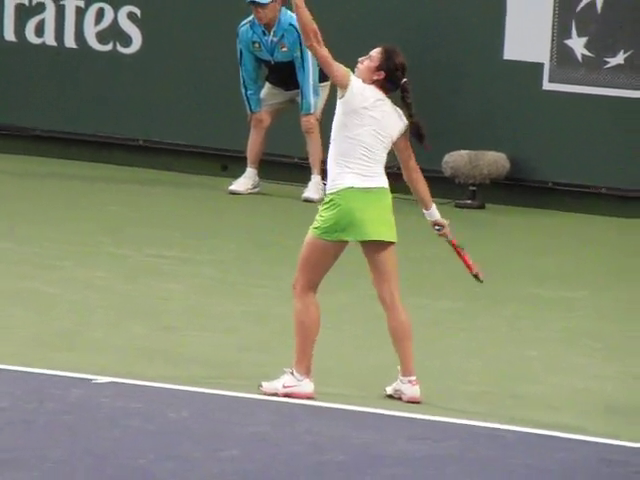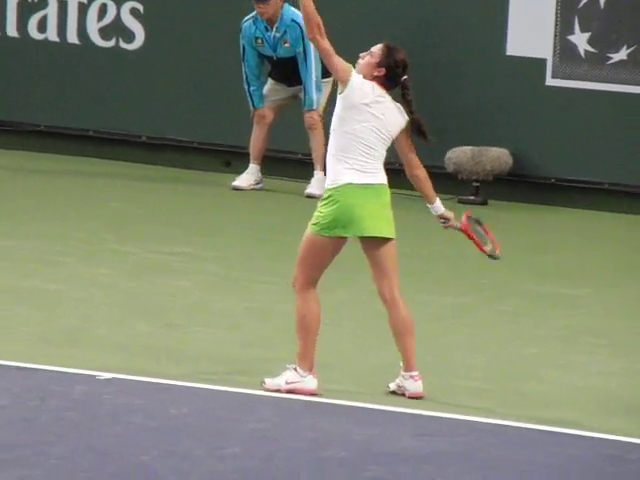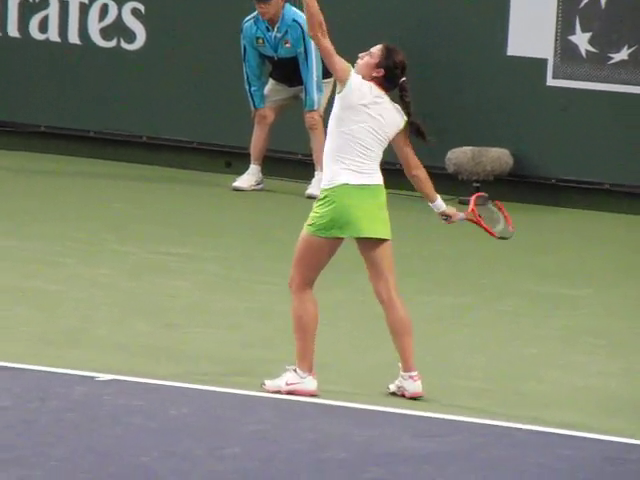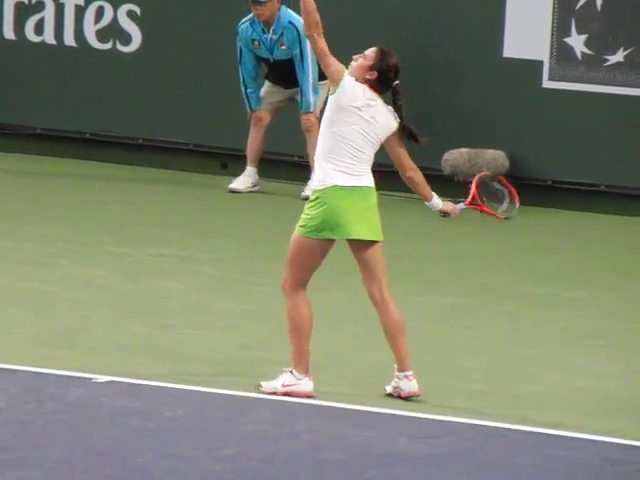
dt=0.1s
person 1, frame 1
left shoulder: (354, 90)
right shoulder: (397, 118)
left elbow: (315, 43)
right elbow: (412, 172)
right wrist: (433, 213)
left hip: (345, 201)
right hip: (378, 202)
left knee: (304, 288)
right knee: (390, 296)
left ankle: (300, 377)
right ankle: (408, 381)
person 1, frame 2
left shoulder: (354, 86)
right shoulder: (398, 114)
left elbow: (318, 36)
right elbow: (413, 167)
right wrist: (437, 207)
left hip: (343, 196)
right hip: (377, 197)
left knee: (304, 284)
right knee: (390, 292)
left ankle: (303, 373)
right ankle: (411, 376)
person 1, frame 3
left shoulder: (353, 87)
right shoulder: (395, 116)
left elbow: (319, 34)
right elbow: (413, 169)
right wrist: (440, 205)
left hip: (339, 197)
right hip: (372, 199)
left knee: (300, 284)
right knee: (387, 292)
left ankle: (303, 374)
right ankle: (410, 377)
person 1, frame 4
left shoulder: (345, 88)
right shoulder: (388, 118)
left elbow: (315, 33)
right elbow: (407, 170)
right wrist: (436, 202)
left hip: (330, 198)
right hip: (364, 200)
left knee: (293, 286)
right knee: (380, 293)
left ankle: (300, 376)
right ankle: (406, 377)
person 2, frame 1
left shoulder: (296, 28)
right shoulder: (246, 30)
left elbow: (307, 70)
right elbow: (248, 72)
left wrist: (309, 110)
right wrist: (254, 107)
left hip: (311, 80)
right hip: (276, 82)
left knee: (309, 124)
right knee: (258, 121)
left ankle: (316, 181)
right ankle: (251, 177)
person 2, frame 2
left shoulder: (298, 24)
right shoulder: (249, 26)
left elbow: (310, 66)
right elbow: (251, 68)
left wrist: (311, 106)
right wrist: (257, 103)
left hip: (314, 77)
right hip: (279, 77)
left knee: (312, 121)
right knee: (261, 117)
left ankle: (319, 177)
right ankle: (253, 173)
person 2, frame 3
left shoulder: (299, 24)
right shoulder: (250, 27)
left elbow: (311, 66)
right elbow: (251, 68)
left wrist: (312, 107)
right wrist: (258, 104)
left hip: (315, 77)
right hip: (280, 78)
left knee: (313, 121)
right knee: (262, 117)
left ankle: (319, 178)
right ankle: (254, 173)
person 2, frame 4
left shoulder: (295, 26)
right shoulder: (245, 29)
left elbow: (307, 68)
right elbow: (248, 70)
left wrist: (308, 109)
right wrist: (253, 105)
left hip: (311, 79)
right hip: (276, 80)
left knee: (309, 122)
right knee: (258, 119)
right ankle: (250, 175)
